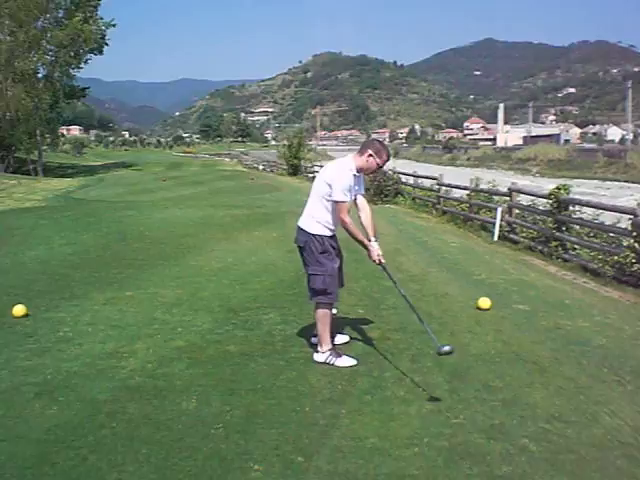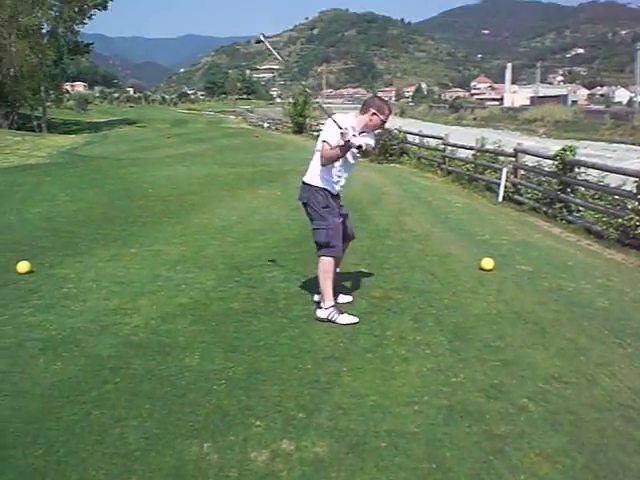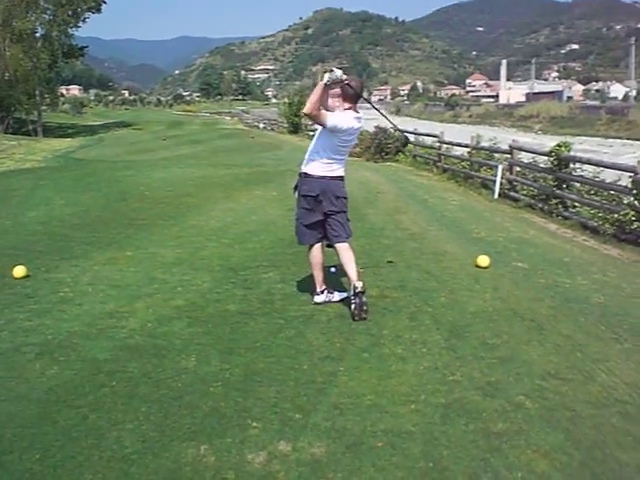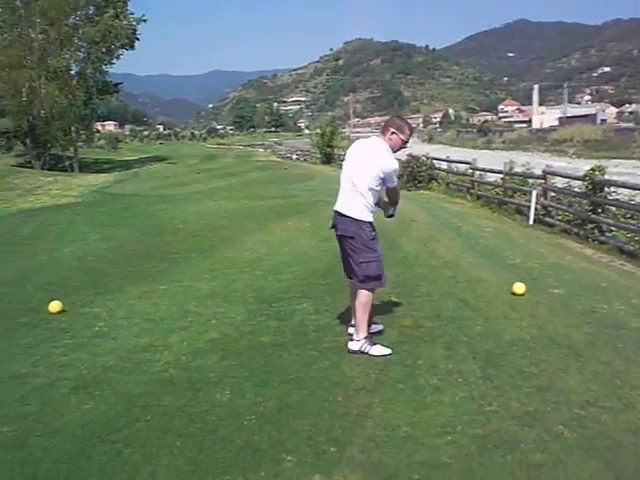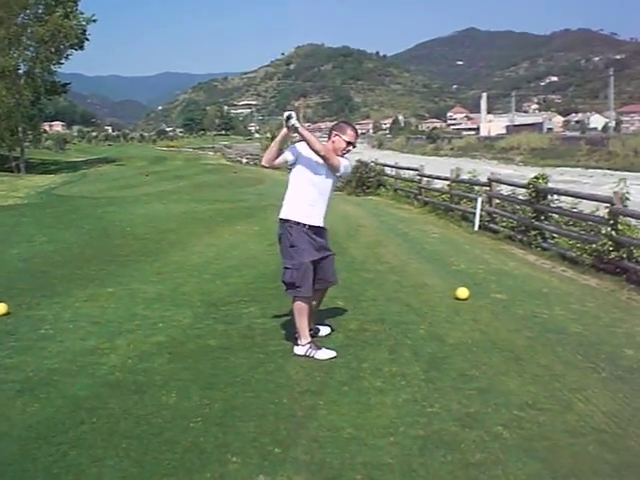
dt=0.7s
person 1, frame 1
left shoulder: (358, 176)
right shoulder: (340, 171)
left elbow: (363, 208)
right elbow: (343, 218)
left wrist: (373, 242)
right wrist: (368, 246)
left hip: (325, 235)
right hip: (315, 235)
left knee: (331, 287)
right knee: (325, 291)
left ankle: (322, 333)
right ankle: (324, 350)
person 1, frame 2
left shoulder: (367, 135)
right shoulder: (337, 123)
left elbow: (366, 148)
right elbow: (325, 159)
left wrist: (358, 146)
right wrist: (345, 148)
left hip: (331, 192)
right hip: (317, 190)
left knee: (341, 241)
right knee: (330, 245)
left ankle: (325, 292)
right ankle: (327, 306)
person 1, frame 3
left shoulder: (343, 121)
right shoulder: (354, 118)
left elbow: (309, 111)
right elbow: (324, 103)
left wrist: (326, 82)
right wrist: (328, 85)
left hip: (312, 182)
right hip: (334, 183)
left knee: (315, 240)
right knee: (341, 239)
left ankle: (321, 291)
right ankle: (356, 285)
person 1, frame 4
left shoulder: (357, 146)
right shoulder: (389, 162)
right elbow: (393, 197)
left wrist: (379, 202)
right wrist: (389, 208)
left hip: (341, 216)
right hip: (358, 222)
left knee: (356, 275)
right knee: (369, 279)
left ankle: (357, 323)
right ankle: (359, 338)
person 1, frame 5
left shoulder: (343, 165)
right shoulder: (300, 149)
left elbow: (322, 153)
right elbow: (267, 162)
left wrist: (299, 129)
right wrist: (285, 132)
left hip: (317, 230)
right hip: (294, 227)
left knee: (323, 280)
right knee: (301, 286)
left ankle: (308, 326)
right ankle: (303, 343)
